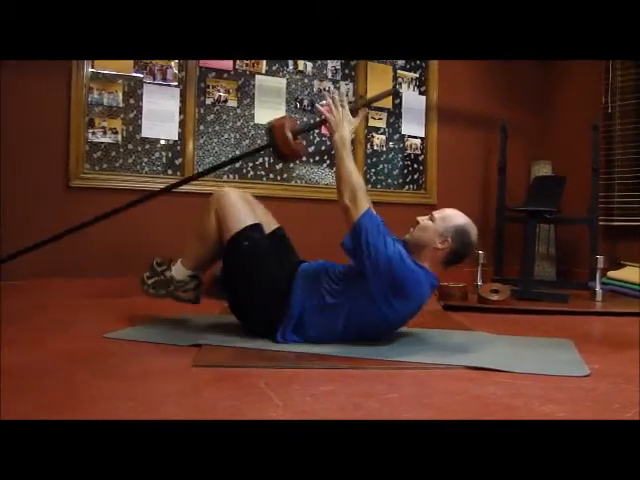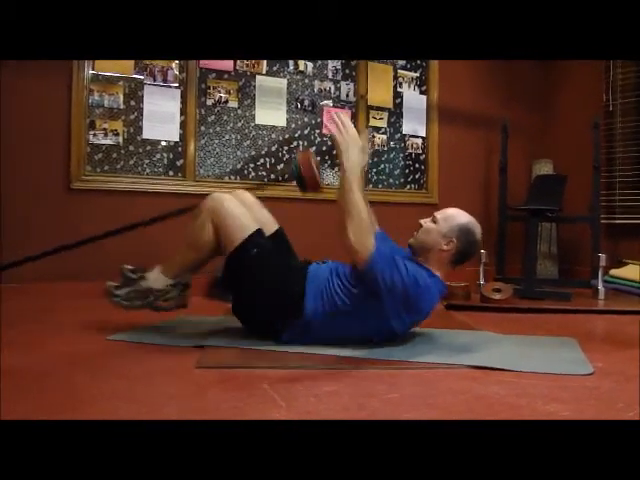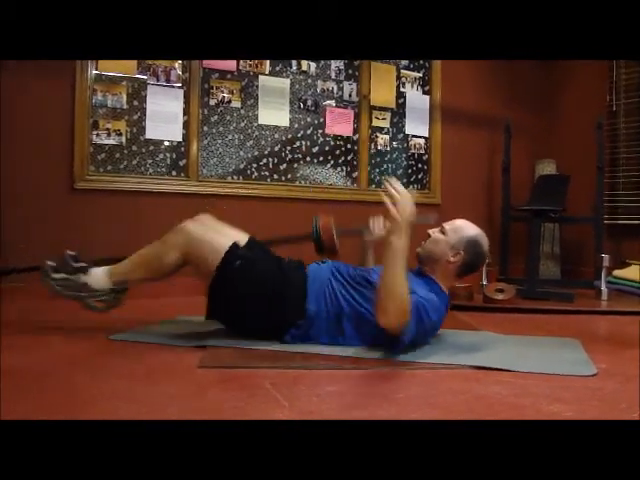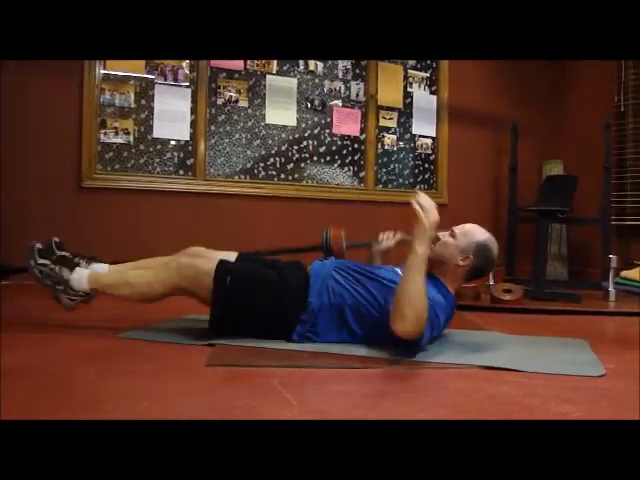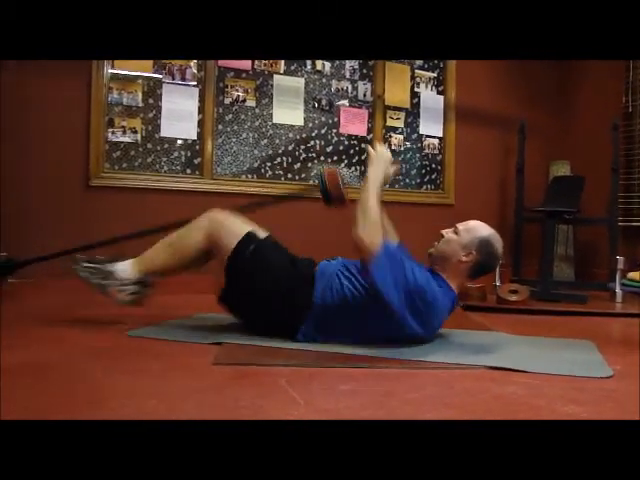
dt=0.2s
person 1, frame 1
left shoulder: (399, 273)
right shoulder: (408, 269)
left elbow: (351, 202)
right elbow: (362, 208)
left wrist: (342, 136)
right wrist: (344, 140)
left hip: (279, 310)
right hip: (294, 284)
left knee: (226, 199)
right knee: (243, 204)
left ankle: (180, 277)
right ankle: (186, 275)
person 1, frame 2
left shoulder: (413, 287)
right shoulder: (418, 274)
left elbow: (357, 242)
right elbow: (370, 238)
left wrist: (350, 160)
right wrist: (354, 163)
left hip: (285, 310)
right hip: (300, 284)
left knee: (217, 205)
right knee: (240, 201)
left ankle: (160, 284)
right ankle: (167, 282)
person 1, frame 3
left shoulder: (426, 305)
right shoulder: (422, 283)
left elbow: (389, 319)
left wrist: (401, 238)
right wrist: (376, 246)
left hip: (289, 310)
right hip: (296, 283)
left knee: (189, 234)
right knee: (203, 225)
left ankle: (99, 282)
right ankle: (107, 274)
person 1, frame 4
left shoulder: (434, 305)
right shoulder: (426, 288)
left elbow: (404, 326)
left wrist: (421, 245)
right wrist: (378, 257)
left hip: (293, 309)
right hip: (300, 282)
left knee: (184, 268)
right knee: (194, 254)
left ankle: (79, 281)
right ankle: (89, 274)
person 1, frame 5
left shoulder: (422, 295)
right shoulder: (434, 288)
left elbow: (365, 239)
right elbow: (384, 244)
left wrist: (375, 175)
right wrist: (377, 195)
left hip: (298, 306)
right hip: (313, 280)
left knee: (216, 221)
right knee: (222, 228)
left ankle: (125, 275)
right ankle: (132, 273)
